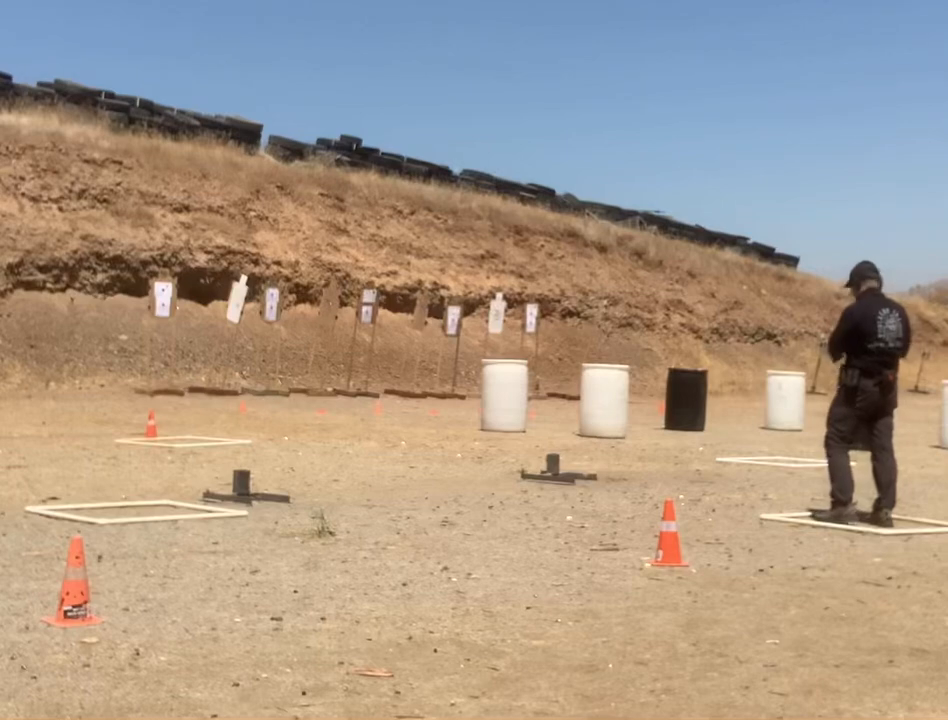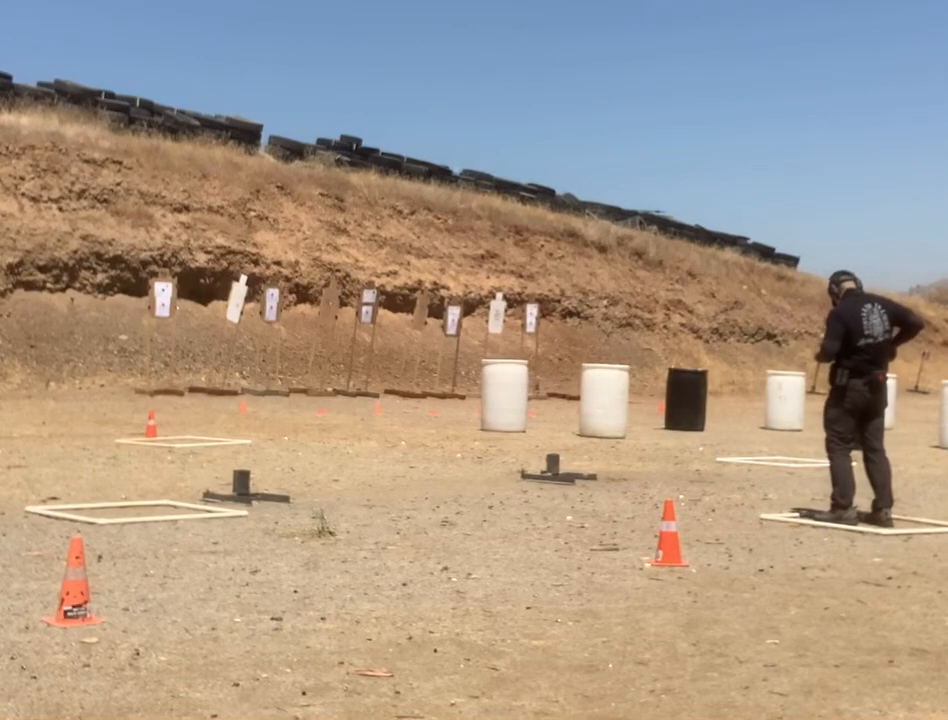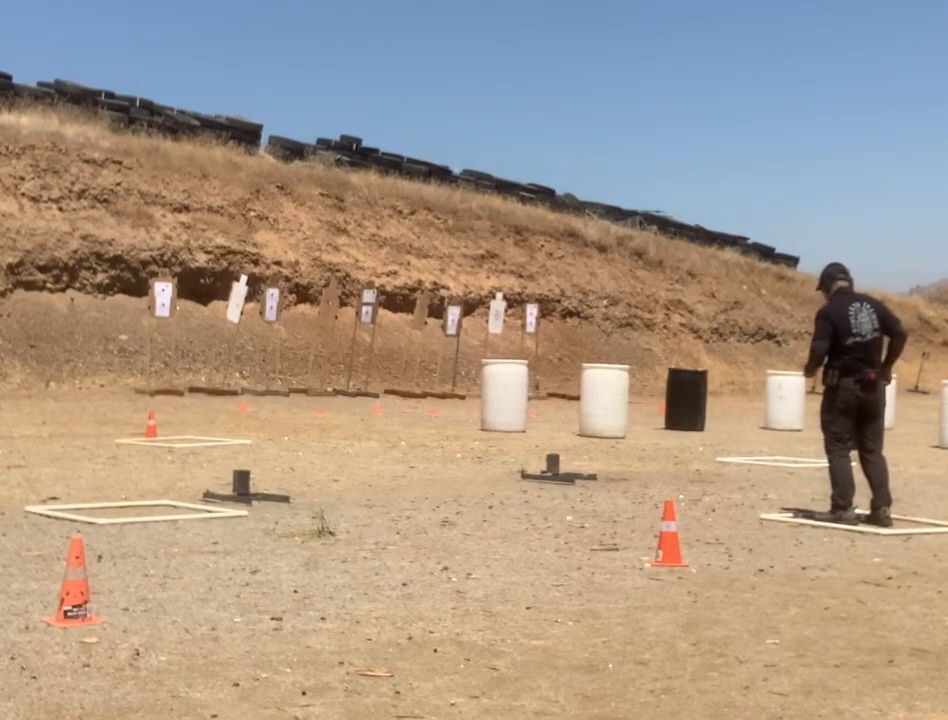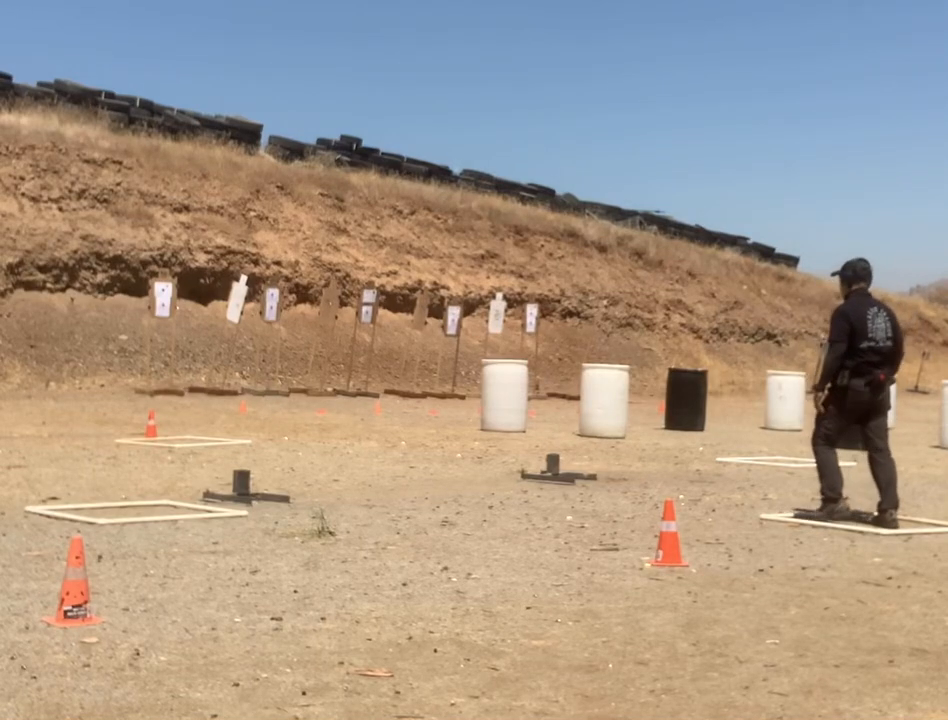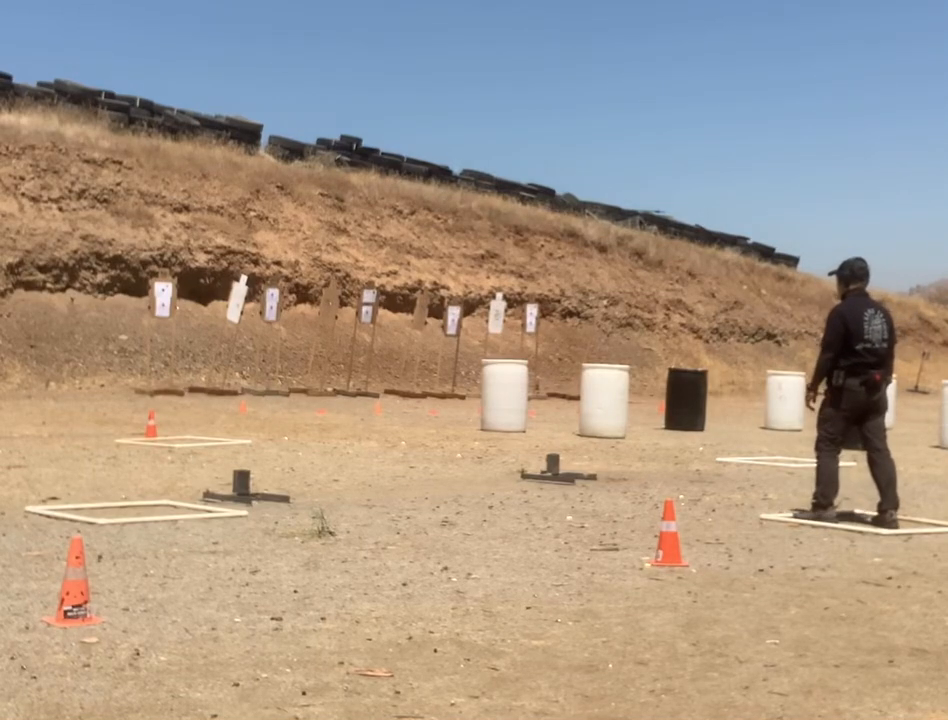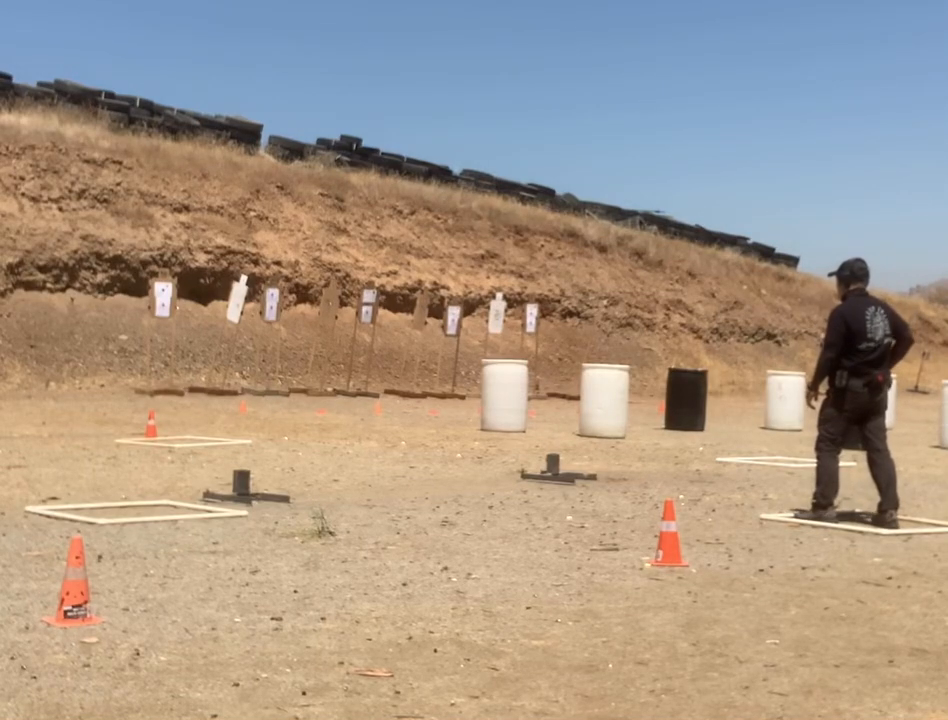
dt=0.5s
person 1, frame 1
left shoulder: (855, 311)
right shoulder: (899, 312)
left elbow: (835, 348)
right elbow: (903, 349)
left wrist: (844, 351)
left hip: (859, 387)
right hip: (887, 388)
left knee: (837, 444)
right knee: (883, 449)
left ankle: (843, 506)
right ankle: (884, 510)
person 1, frame 2
left shoulder: (840, 312)
right shoulder: (883, 304)
left elbow: (829, 351)
right elbow: (916, 322)
left wrist: (820, 356)
right wrist: (893, 343)
left hip: (849, 387)
right hip: (877, 387)
left knee: (839, 447)
right knee: (875, 448)
left ankle: (843, 509)
right ankle: (883, 509)
person 1, frame 3
left shoulder: (828, 311)
right shoulder: (873, 305)
left elbow: (819, 351)
right elbow: (900, 333)
left wrist: (810, 368)
right wrist: (887, 366)
left hip: (842, 386)
right hip: (873, 386)
left knee: (838, 449)
right knee: (872, 450)
left ankle: (843, 509)
right ankle: (881, 508)
person 1, frame 4
left shoulder: (845, 311)
right shoulder: (886, 312)
left elbow: (836, 354)
right elbow: (897, 351)
left wrist: (821, 387)
left hip: (849, 387)
right hip: (878, 389)
left knee: (823, 441)
right knee: (880, 449)
left ankle: (834, 502)
right ankle: (889, 510)
person 1, frame 5
left shoulder: (841, 312)
right shoulder: (883, 313)
left elbow: (828, 354)
right elbow: (889, 354)
left wrist: (813, 387)
left hip: (845, 389)
right hip: (875, 390)
left knee: (827, 447)
right knee: (879, 449)
left ankle: (823, 507)
right ankle: (889, 511)
person 1, frame 6
left shoulder: (843, 312)
right shoulder: (883, 309)
left elbow: (830, 354)
right elbow: (906, 338)
left wrist: (814, 385)
left hip: (848, 389)
right hip: (877, 390)
left knee: (828, 447)
right knee: (879, 449)
left ankle: (823, 507)
right ankle: (889, 511)
